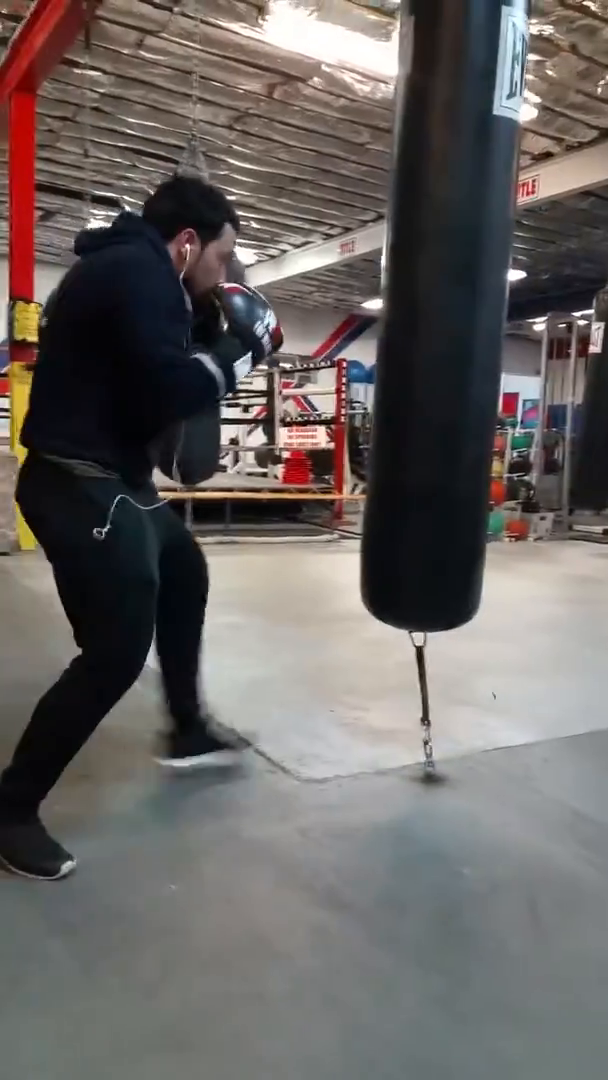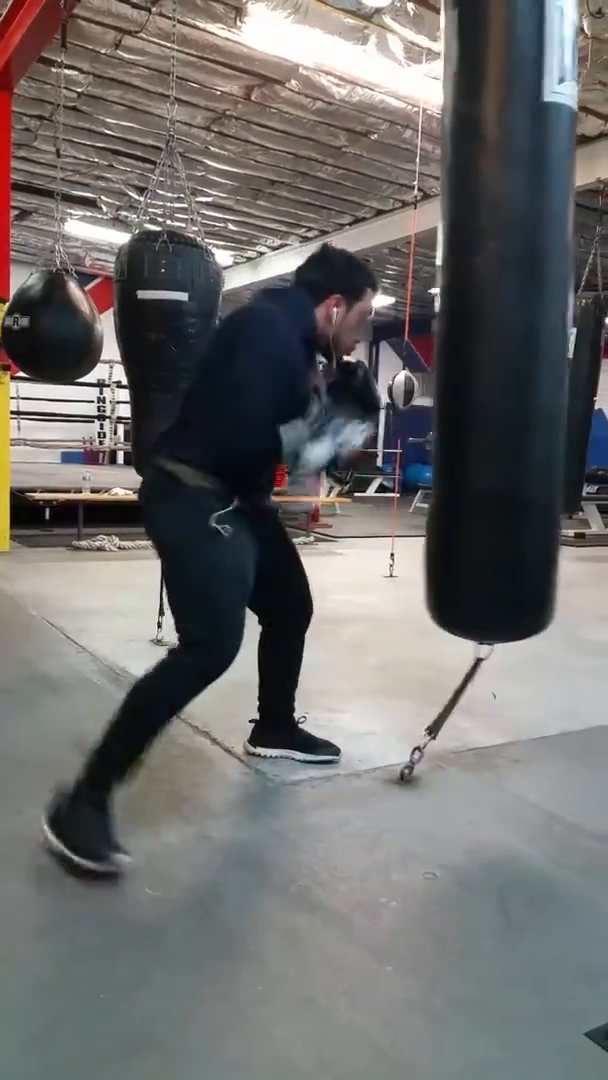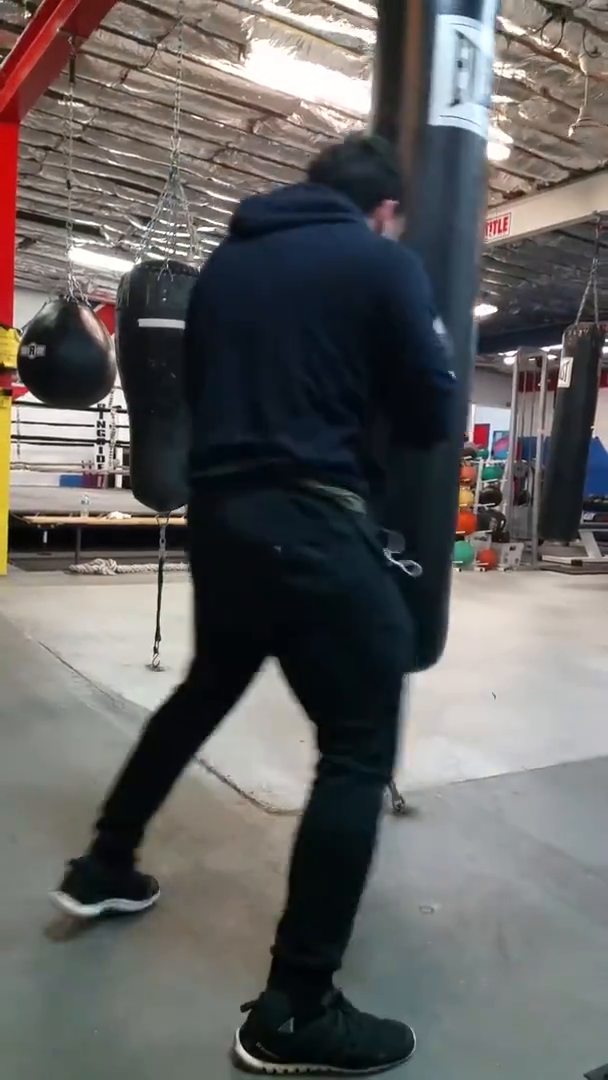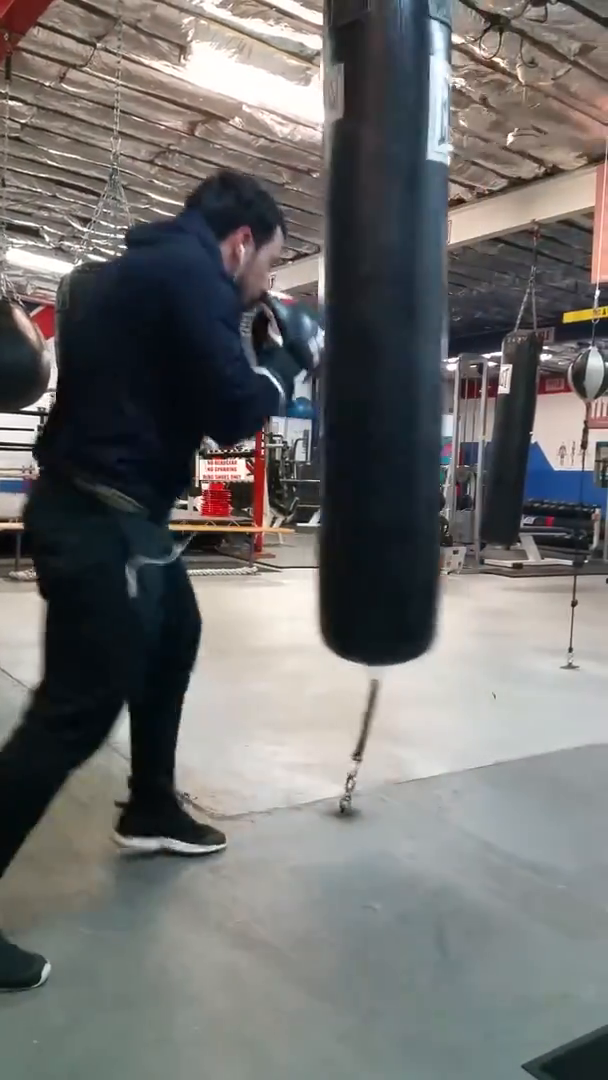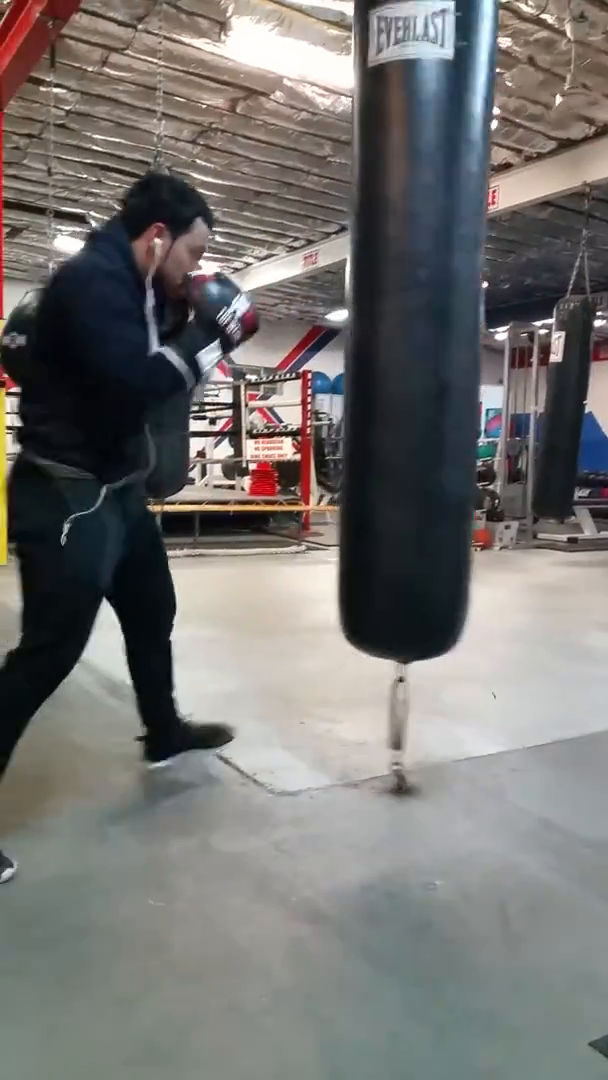
dt=1s
person 1, frame 1
left shoulder: (136, 269)
right shoulder: (133, 271)
left elbow: (162, 370)
right elbow: (178, 388)
left wrist: (225, 332)
right wrist: (243, 344)
left hip: (115, 483)
right hip: (83, 489)
left knee: (184, 578)
right knee: (115, 652)
left ankle: (187, 730)
person 1, frame 2
left shoulder: (283, 335)
right shoulder: (271, 330)
left elbow: (286, 425)
right elbow: (242, 432)
left hip: (233, 498)
right hip: (192, 495)
left knee: (291, 608)
right knee: (208, 647)
left ankle: (275, 728)
right ankle: (85, 800)
person 1, frame 3
left shoulder: (225, 260)
right shoulder: (384, 265)
right elbow: (426, 420)
right wrist: (416, 347)
left hip: (219, 512)
right hip: (312, 524)
left knee: (209, 688)
right knee: (360, 750)
left ankle: (102, 868)
person 1, frame 4
left shoulder: (136, 269)
right shoulder: (194, 275)
right elbow: (236, 412)
left wrist: (255, 348)
right wrist: (286, 357)
left hip: (106, 507)
right hip: (100, 518)
left knee: (172, 643)
right knee: (76, 710)
left ankle: (151, 809)
person 1, frame 5
left shoulder: (131, 283)
right shoulder: (93, 279)
left elbow: (143, 366)
right elbow: (132, 386)
left wrist: (198, 324)
right wrist: (206, 335)
left hip: (113, 487)
right hip: (67, 493)
left knee: (152, 606)
left ankle: (164, 731)
